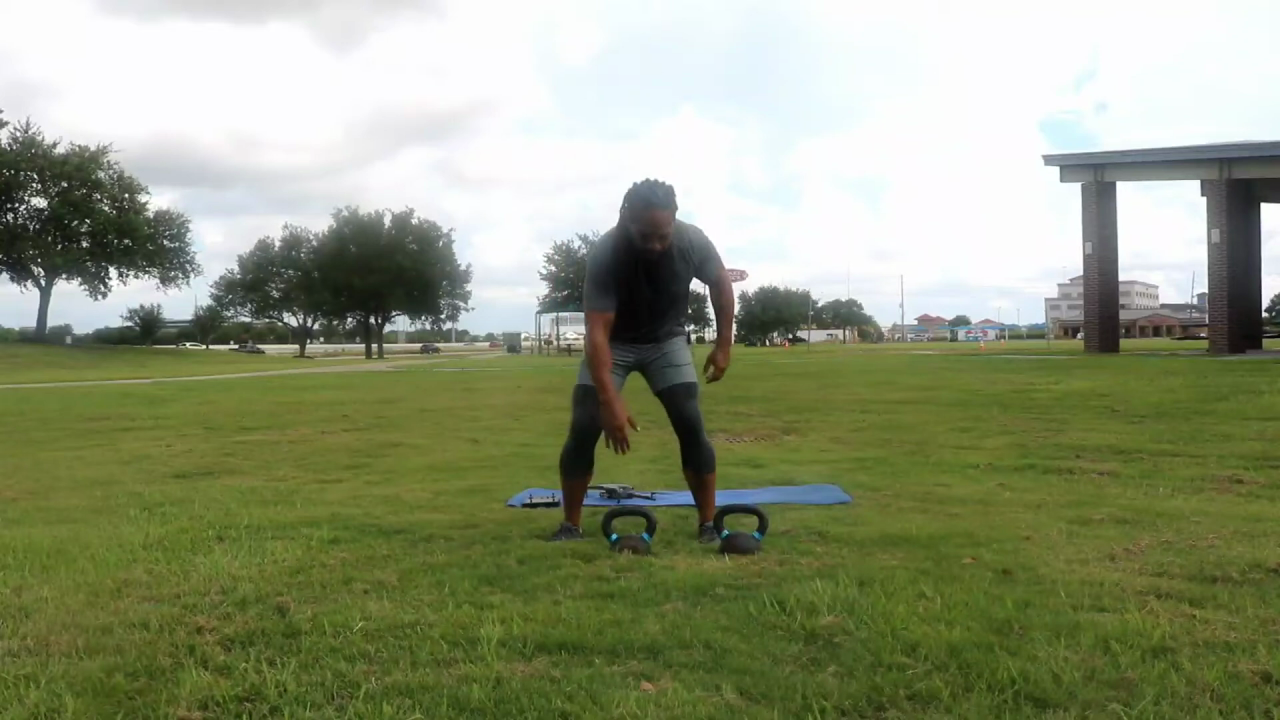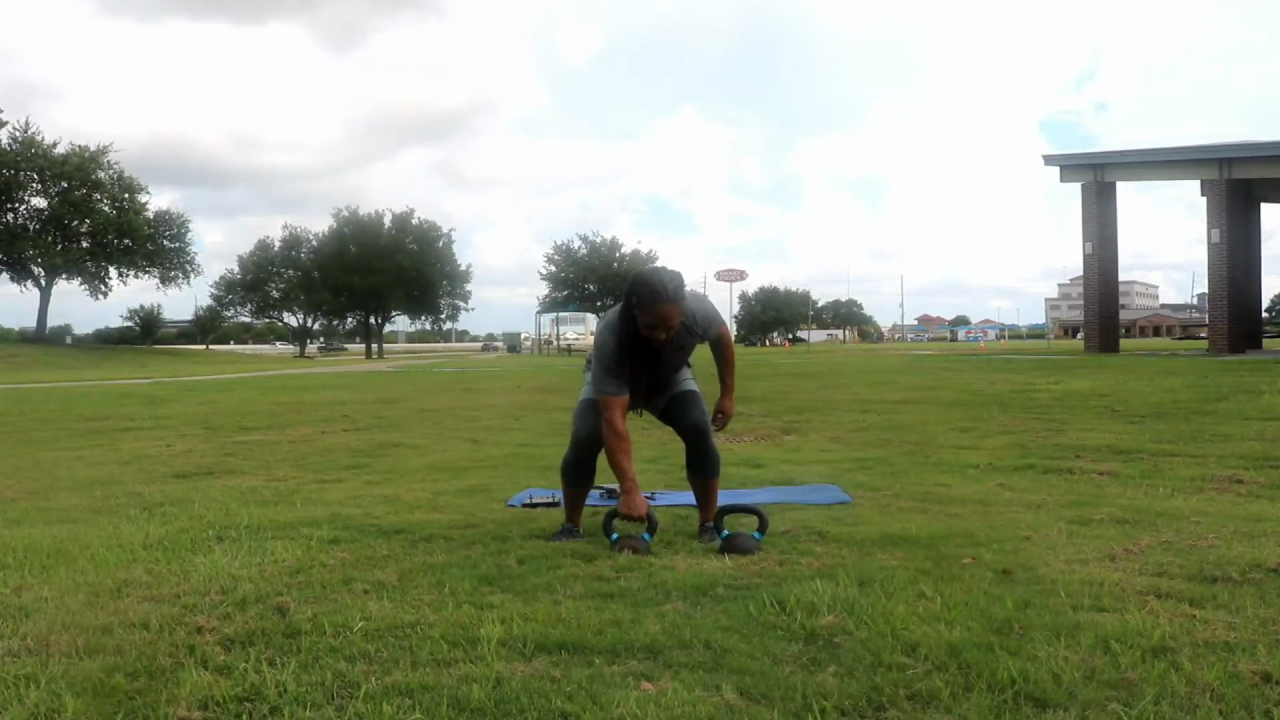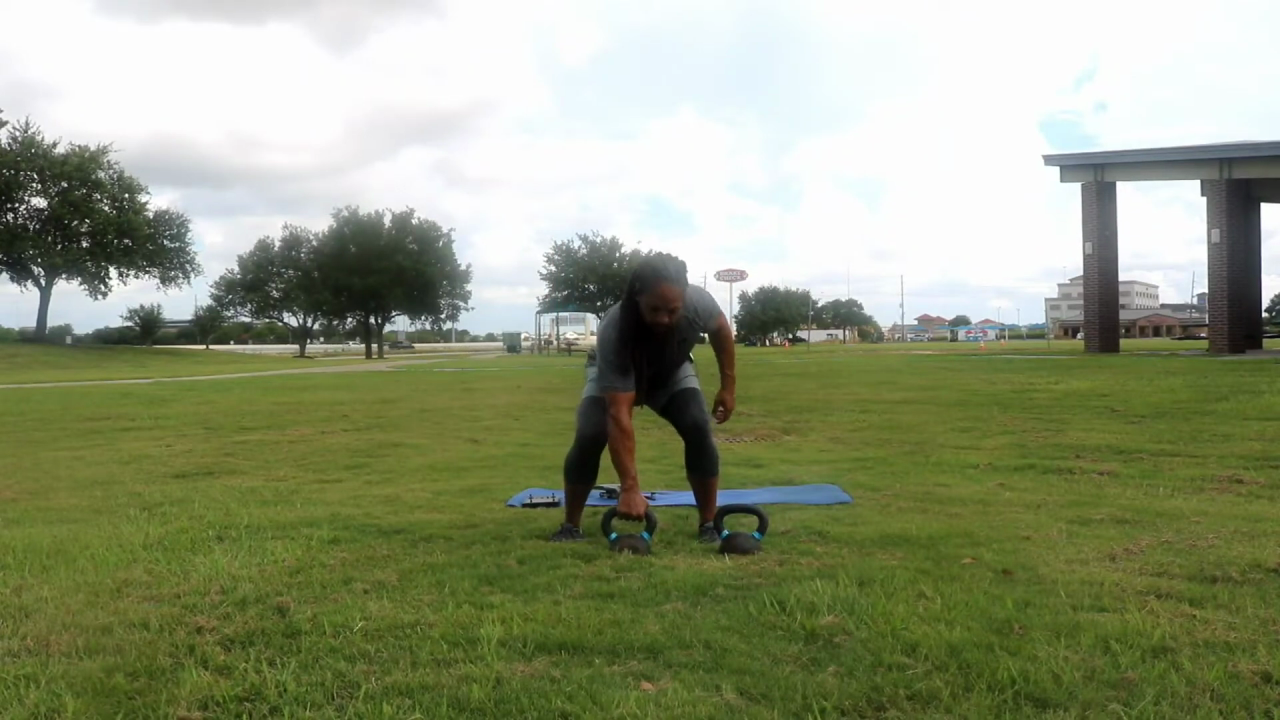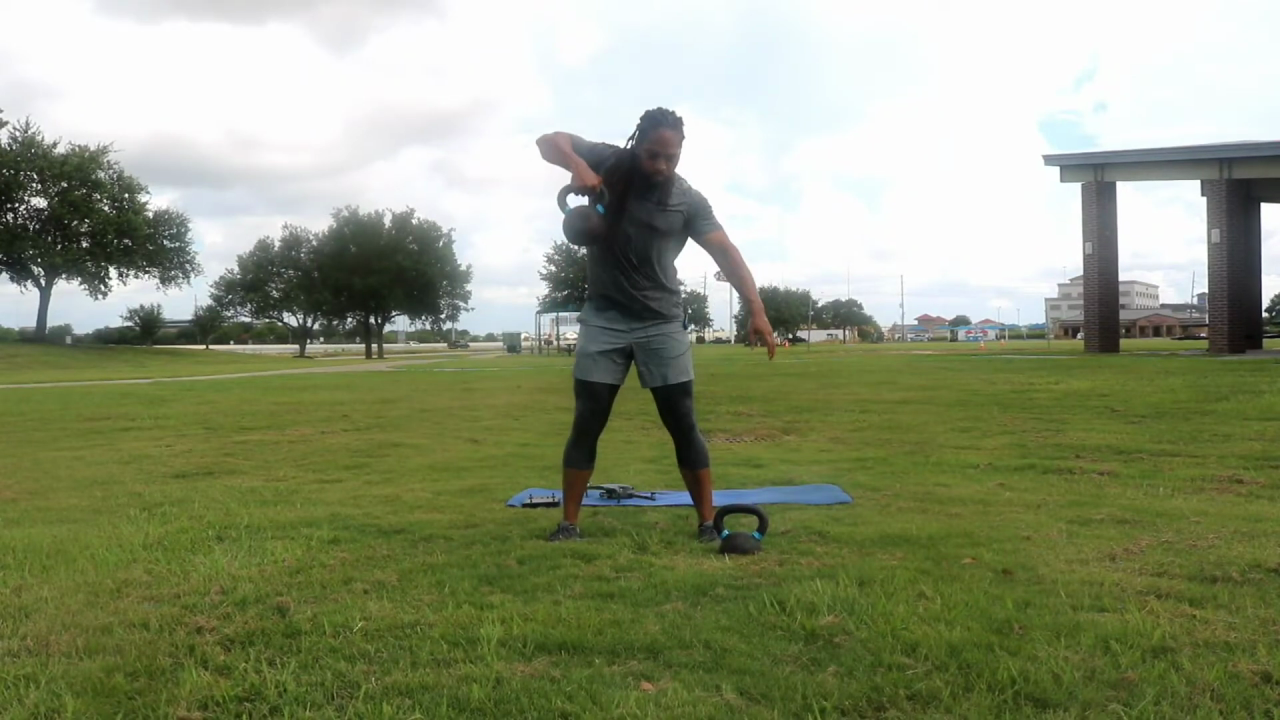
dt=0.7s
person 1, frame 1
left shoulder: (694, 241)
right shoulder: (604, 254)
left elbow: (721, 286)
right elbow: (597, 335)
left wrist: (723, 346)
right wrist: (612, 406)
left hip: (666, 341)
right hip: (614, 341)
left knee: (691, 425)
right knee: (583, 427)
left ankle: (708, 524)
right ankle: (570, 524)
person 1, frame 2
left shoulder: (698, 310)
right shoulder: (611, 334)
left elbow: (722, 337)
right elbow: (613, 420)
left wrist: (727, 394)
right wrist: (629, 490)
left hip: (670, 378)
right hip: (612, 381)
left knee: (699, 430)
right knee: (584, 439)
left ankle: (708, 525)
right ankle: (571, 526)
person 1, frame 3
left shoulder: (698, 301)
right shoulder: (616, 328)
left elbow: (721, 329)
right elbow: (619, 417)
left wrist: (728, 385)
right wrist: (630, 490)
left hip: (671, 374)
right hip: (614, 379)
left knee: (698, 429)
right knee: (589, 437)
left ankle: (708, 525)
right ankle: (570, 526)
person 1, frame 4
left shoulder: (688, 199)
right shoulder: (610, 164)
left elbow: (725, 252)
right elbow: (549, 140)
left wrist: (756, 310)
right wrist: (577, 166)
left hip: (661, 324)
right hip: (604, 322)
left knee: (683, 426)
right knee: (586, 425)
left ankle: (707, 523)
right ankle: (569, 524)
